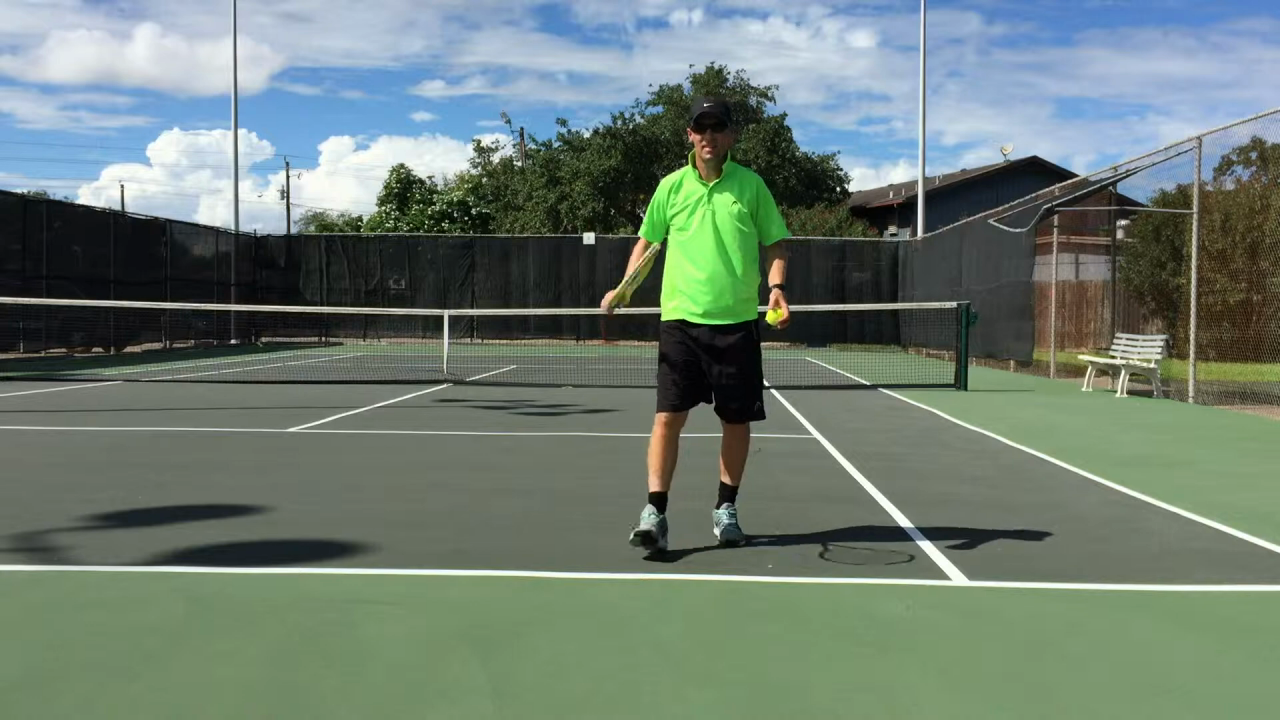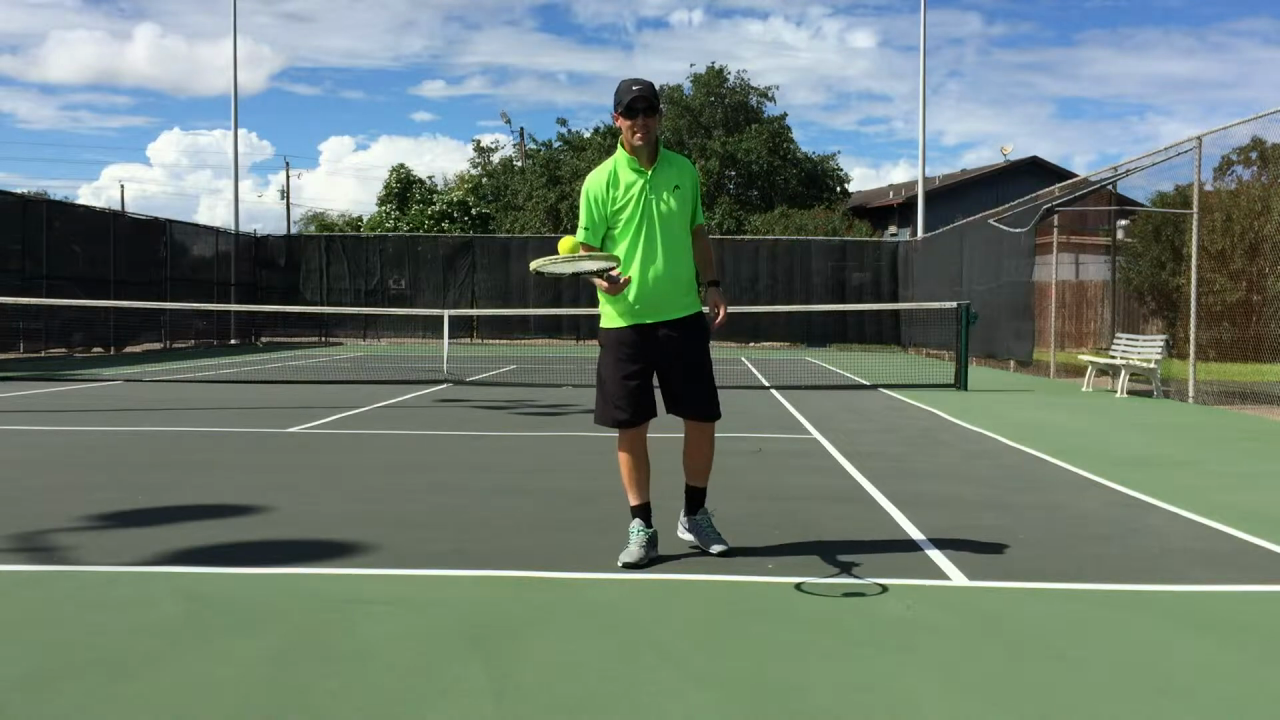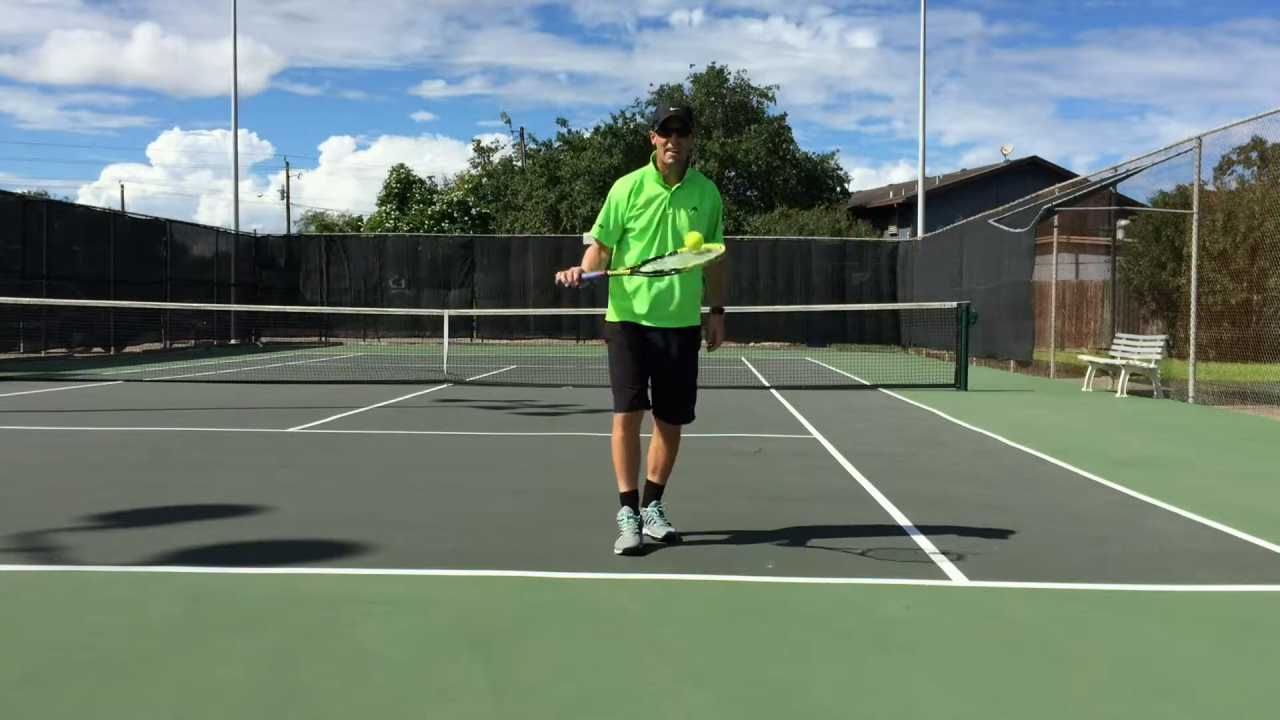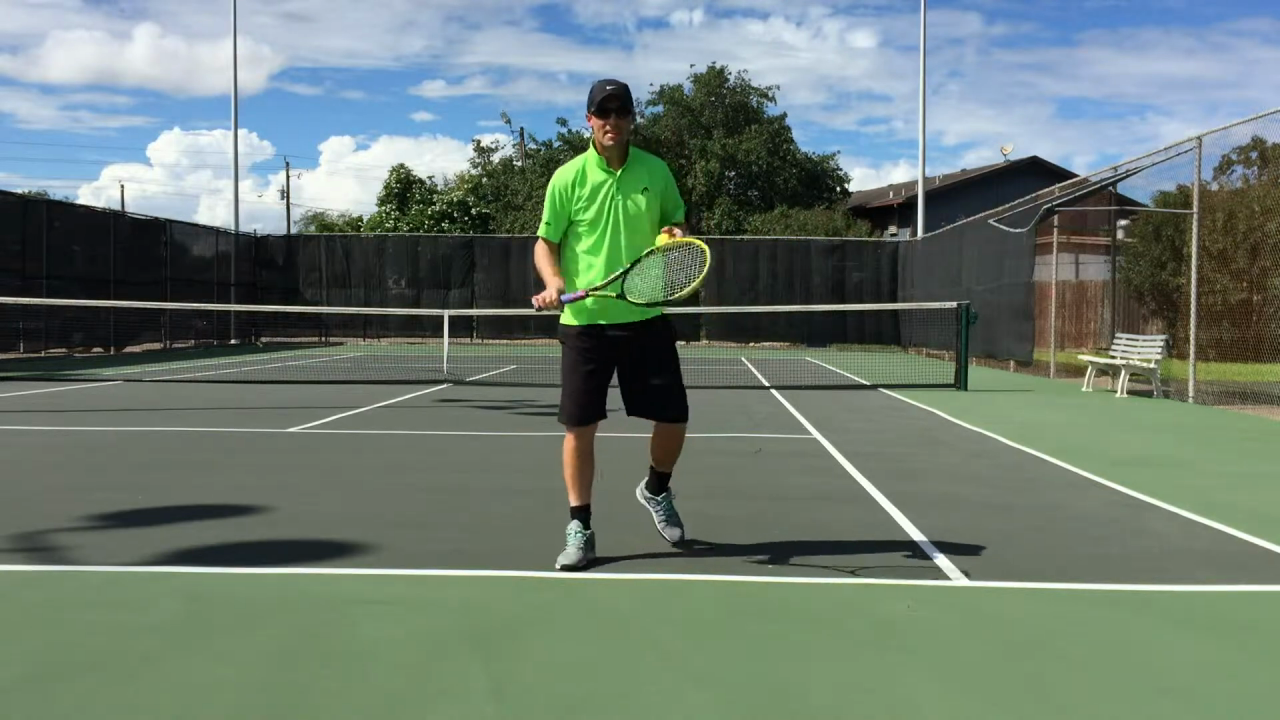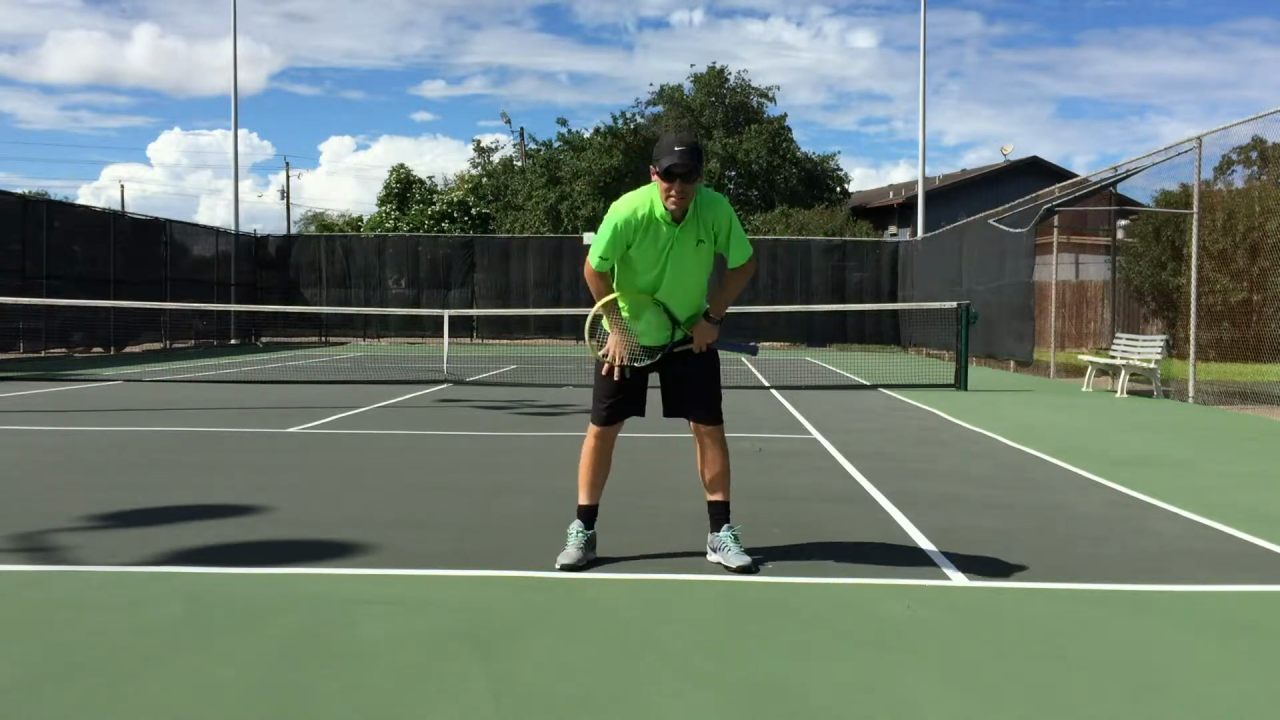
dt=1s
person 1, frame 1
left shoulder: (752, 185)
right shoulder: (671, 187)
left elbow: (775, 244)
right elbow: (646, 243)
left wrist: (776, 287)
right wrist: (623, 288)
left hip: (736, 322)
right hip: (681, 320)
left knee: (737, 421)
right knee: (669, 416)
left ankle: (725, 509)
right ankle: (655, 515)
person 1, frame 2
left shoulder: (684, 171)
right shoulder: (600, 181)
right elbow: (587, 249)
left wrist: (711, 284)
right wrist: (601, 278)
left hip: (683, 318)
right hip: (625, 322)
left knee: (702, 419)
right knee: (631, 427)
left ankle: (695, 515)
right ankle: (641, 529)
person 1, frame 3
left shoulder: (707, 192)
right shoulder: (627, 188)
left elbow: (712, 257)
right elbow: (599, 248)
left wrist: (715, 310)
right wrist: (580, 271)
left hip: (681, 324)
right hip: (629, 320)
left knee: (671, 421)
right knee: (627, 415)
left ankle: (652, 506)
right ankle: (628, 513)
person 1, frame 4
left shoulder: (656, 171)
right shoulder: (567, 177)
left elbow: (672, 231)
right elbow: (546, 242)
left wrist: (677, 237)
right wrist: (553, 282)
left hip: (647, 318)
right hip: (586, 321)
left knee: (673, 418)
right knee: (580, 426)
left ankle: (656, 490)
right ankle: (580, 531)
person 1, frame 5
left shoulder: (717, 210)
right shoulder: (627, 211)
left elbow: (742, 266)
right elbow: (595, 269)
left wrist: (712, 318)
left hip: (691, 333)
left knee: (709, 427)
right knee: (602, 428)
left ankle: (720, 534)
right ankle: (583, 532)
